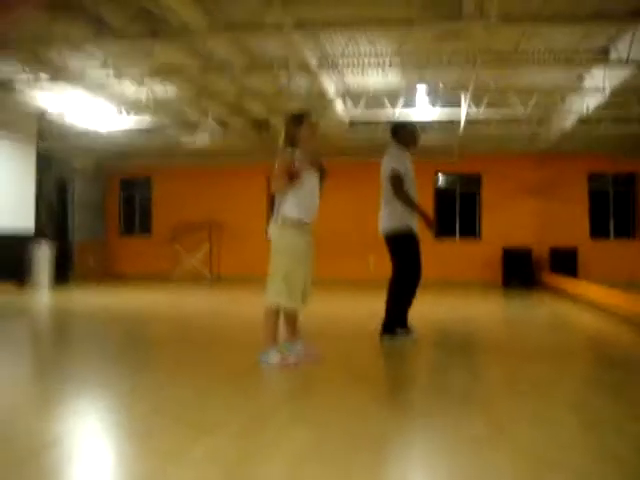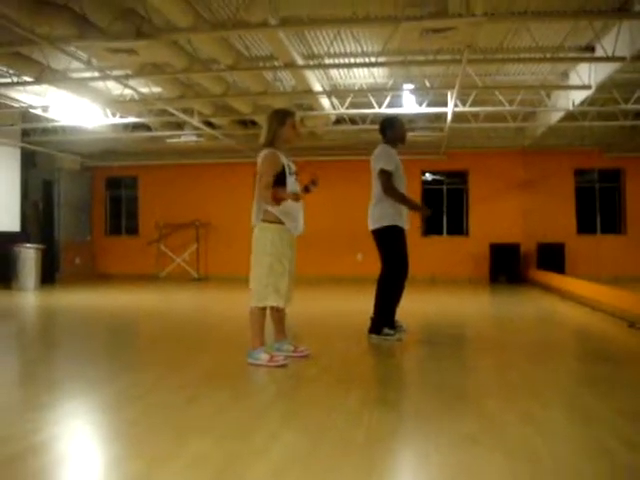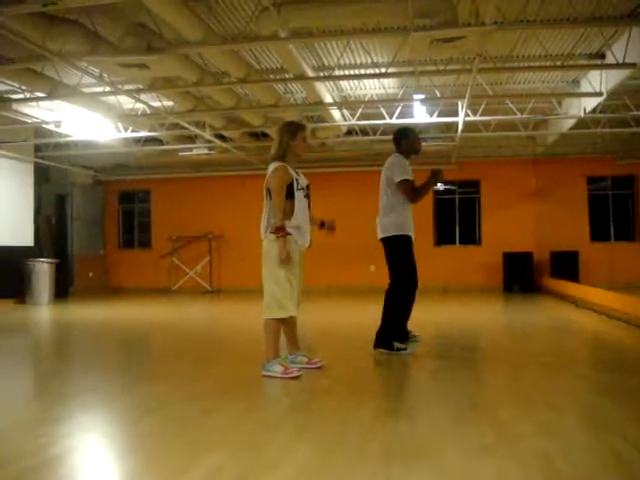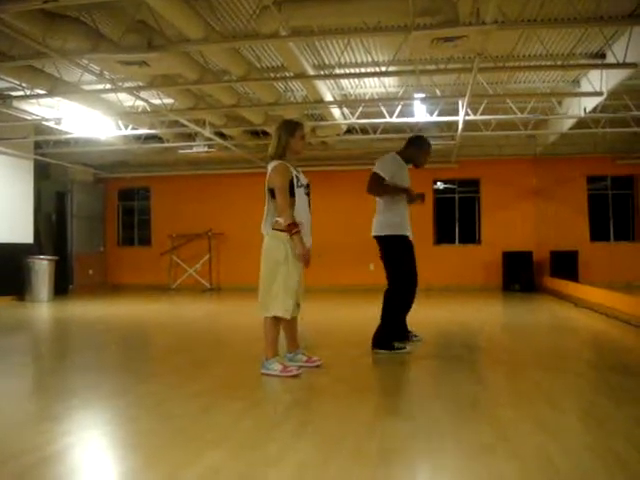
dt=1s
person 1, frame 1
left shoulder: (305, 159)
right shoulder: (287, 157)
left elbow: (315, 195)
right elbow: (276, 188)
left wrist: (319, 173)
right wrist: (296, 169)
left hip: (304, 233)
right hip: (288, 232)
left knee: (295, 290)
right knee: (279, 289)
left ankle: (292, 342)
right ankle: (270, 349)
person 1, frame 2
left shoulder: (284, 159)
right shoulder: (270, 156)
right elbow: (263, 194)
left wrist: (306, 189)
right wrist: (284, 195)
left hip: (285, 231)
right hip: (270, 230)
left knee: (280, 289)
right knee: (264, 288)
left ankle: (281, 341)
right ankle: (257, 349)
person 1, frame 3
left shoulder: (294, 173)
right shoulder: (279, 170)
right elbow: (277, 211)
left wrist: (320, 224)
right wrist: (282, 244)
left hip: (294, 242)
right hip: (280, 243)
left knee: (290, 301)
right knee: (278, 300)
left ankle: (294, 353)
right ankle: (271, 361)
person 1, frame 4
left shoulder: (292, 170)
right shoulder: (279, 168)
right elbow: (283, 209)
left wrist: (304, 243)
right wrist: (300, 242)
left hip: (293, 241)
right hip: (281, 240)
left knee: (292, 300)
right knee: (278, 299)
left ankle: (293, 352)
right ankle: (270, 360)
person 2, frame 1
left shoulder: (401, 157)
right shoulder: (396, 155)
right elbow: (398, 190)
left wrist: (419, 215)
right wrist: (423, 214)
left hip: (404, 224)
right hip: (397, 225)
left knee: (410, 273)
right knee: (405, 274)
left ankle: (397, 322)
right ankle: (391, 326)
person 2, frame 2
left shoulder: (390, 154)
right shoulder: (384, 153)
right elbow: (387, 188)
left wrist: (412, 205)
right wrist: (415, 205)
left hip: (392, 221)
right hip: (386, 222)
left knee: (398, 270)
right knee: (392, 271)
left ankle: (386, 321)
right ankle: (379, 325)
person 2, frame 3
left shoulder: (397, 163)
right shoulder: (399, 163)
right elbow: (413, 196)
left wrist: (429, 181)
right wrist: (433, 180)
left hip: (397, 230)
right hip: (396, 231)
left knee: (407, 282)
right knee: (401, 284)
left ankle: (399, 331)
right ankle: (385, 339)
person 2, frame 4
left shoulder: (402, 167)
right shoulder: (388, 161)
right elbow: (372, 187)
left wrist: (412, 196)
right wrist: (403, 189)
left hip: (401, 231)
right hip: (390, 231)
left knee: (408, 282)
right knee: (400, 284)
left ankle: (399, 331)
right ankle: (384, 340)
